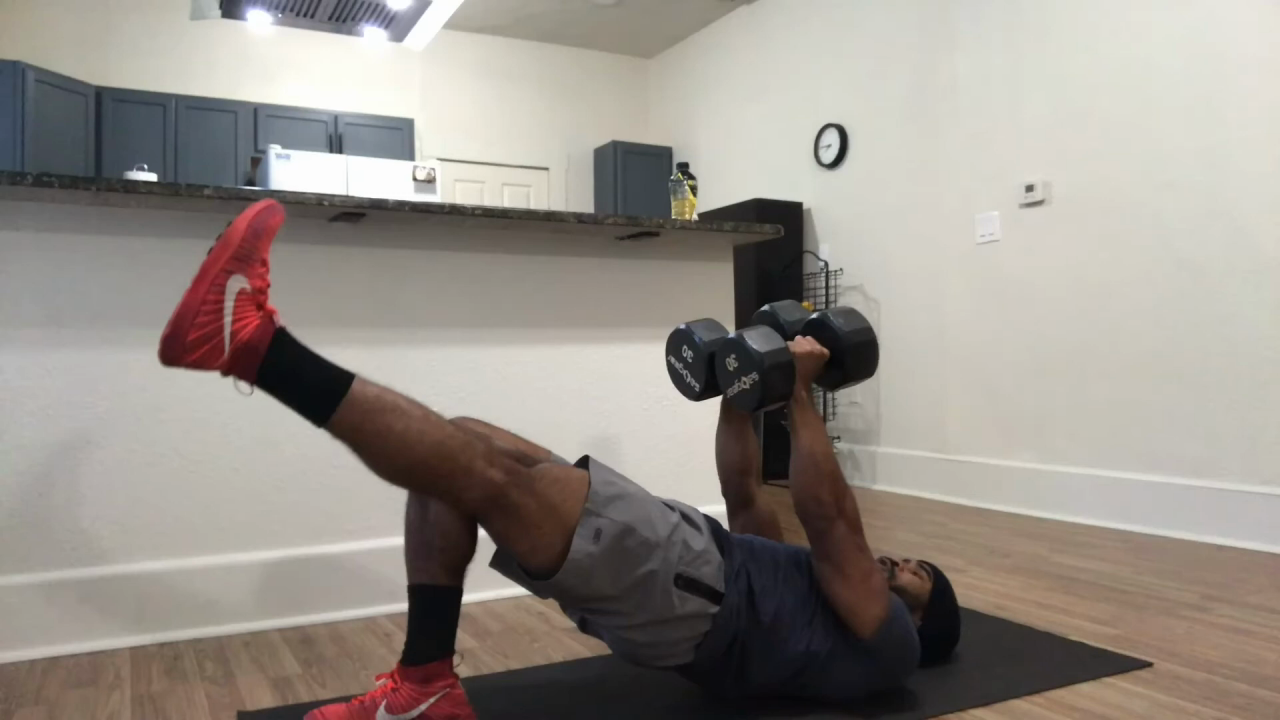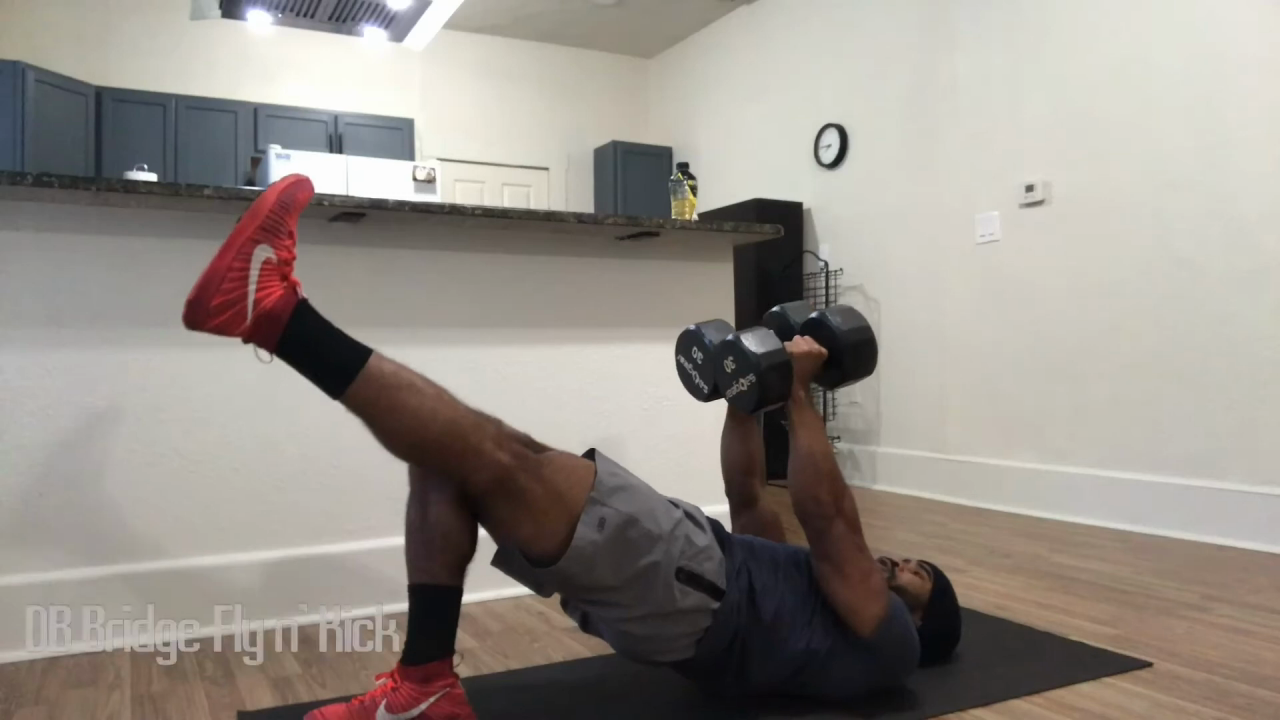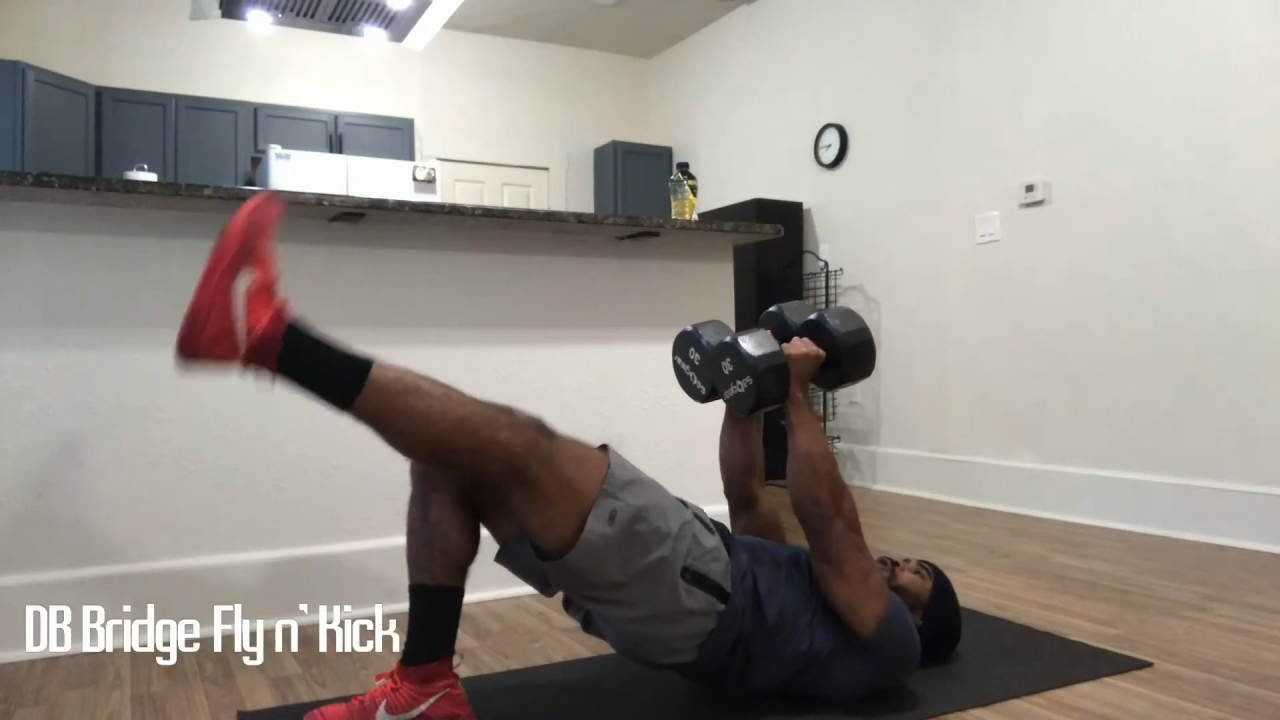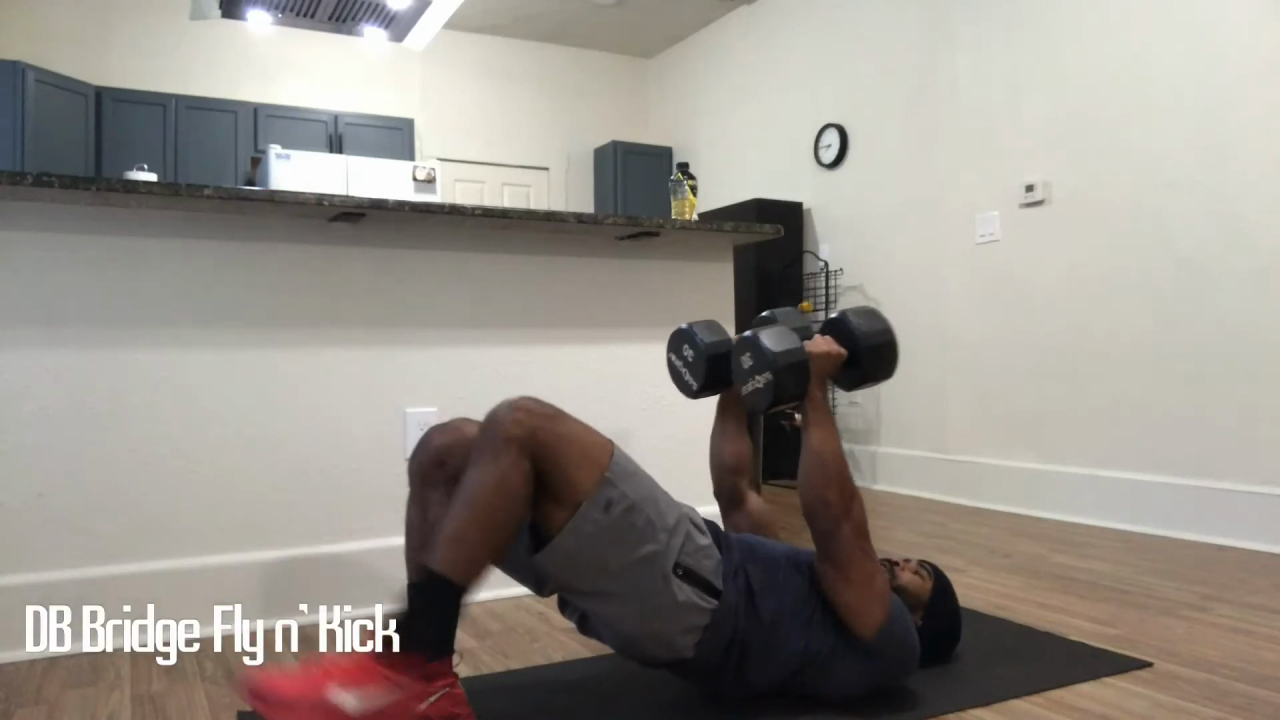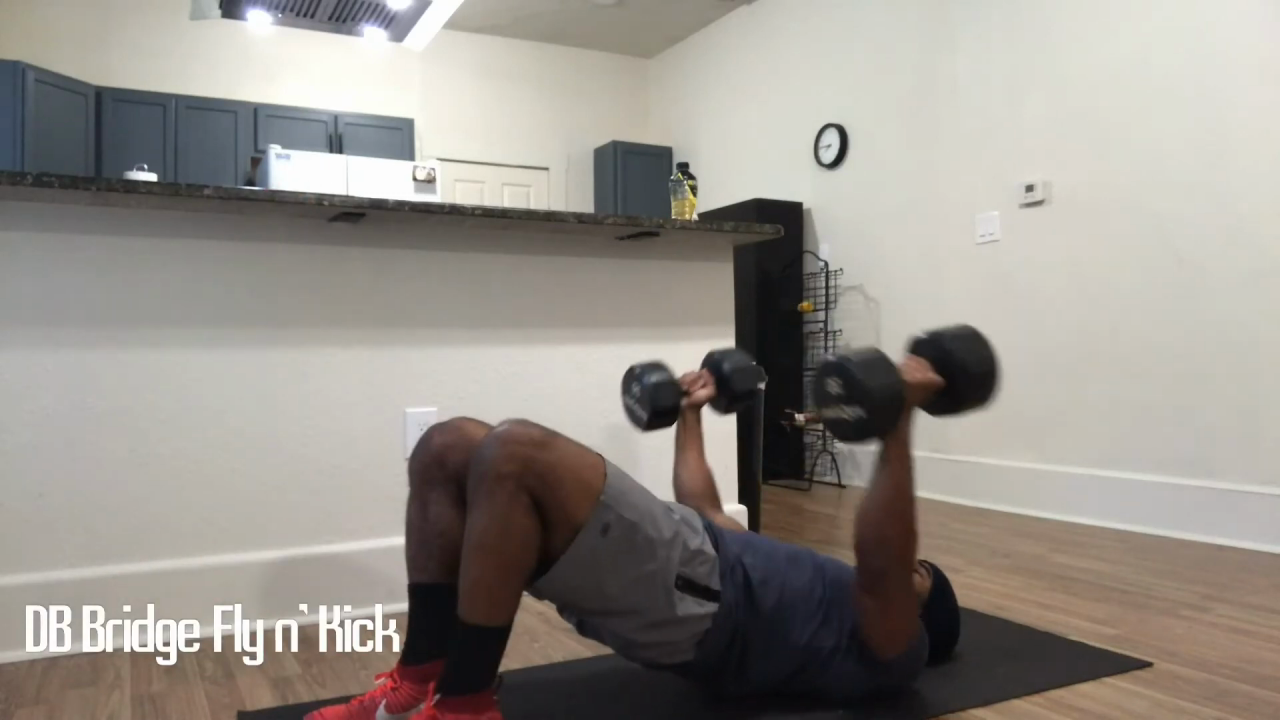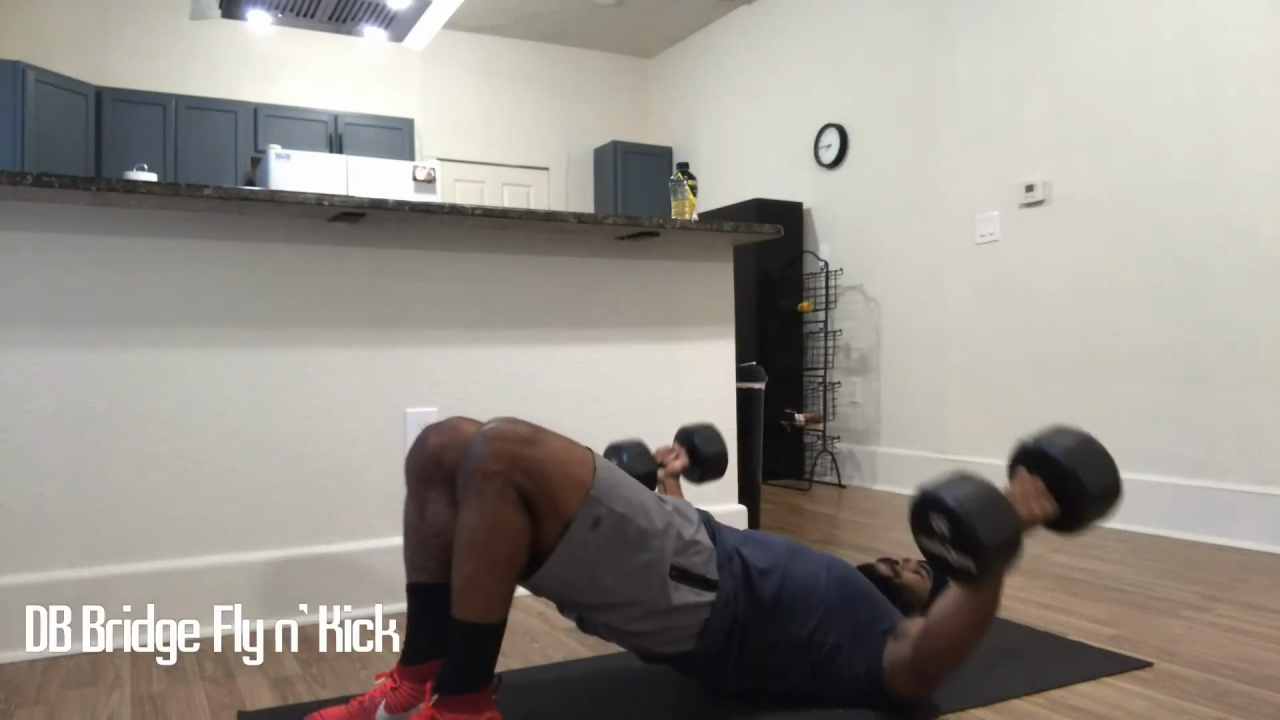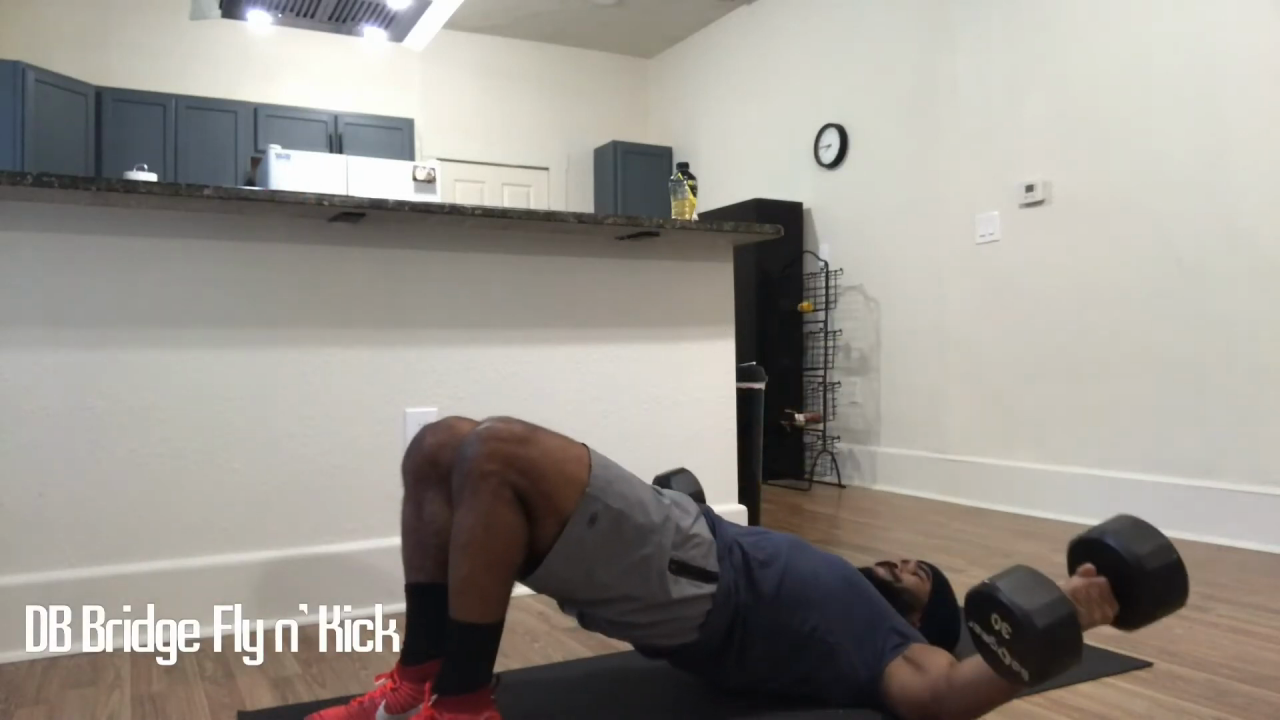
dt=0.4s
person 1, frame 1
left shoulder: (885, 642)
right shoulder: (809, 586)
left elbow: (831, 521)
right elbow: (744, 499)
left wrist: (801, 397)
left hip: (689, 592)
right hip: (660, 578)
left knee: (485, 472)
right knee: (457, 448)
left ankle: (250, 340)
person 1, frame 2
left shoulder: (883, 642)
right shoulder: (816, 588)
left elbow: (828, 518)
right elbow: (746, 499)
left wrist: (799, 397)
left hip: (685, 587)
right hip: (653, 584)
left knee: (492, 456)
right knee: (449, 464)
left ankle: (271, 310)
person 1, frame 3
left shoulder: (888, 643)
right shoulder: (814, 584)
left elbow: (830, 517)
right elbow: (747, 490)
left wrist: (798, 398)
left hip: (693, 589)
right hip: (643, 579)
left knee: (509, 441)
right knee: (450, 456)
left ankle: (263, 333)
person 1, frame 4
left shoulder: (886, 643)
right shoulder: (809, 584)
left elbow: (837, 522)
right elbow: (736, 491)
left wrist: (815, 394)
right wrist: (738, 391)
left hip: (687, 595)
right hip: (659, 576)
left knee: (523, 423)
right knee: (446, 447)
person 1, frame 5
left shoulder: (888, 650)
right shoulder: (811, 586)
left elbow: (883, 566)
right elbow: (704, 513)
left wrist: (897, 424)
right wrist: (690, 418)
left hip: (687, 598)
left knee: (513, 454)
right knee: (446, 448)
person 1, frame 6
left shoulder: (889, 639)
right shoulder: (828, 588)
left elbow: (931, 658)
right wrist: (674, 485)
left hip: (689, 587)
left knee: (502, 454)
right knee: (444, 448)
person 1, frame 7
left shoulder: (894, 647)
right shoulder: (835, 592)
right wrist: (667, 502)
left hip: (691, 580)
left knee: (497, 452)
right knee: (441, 449)
